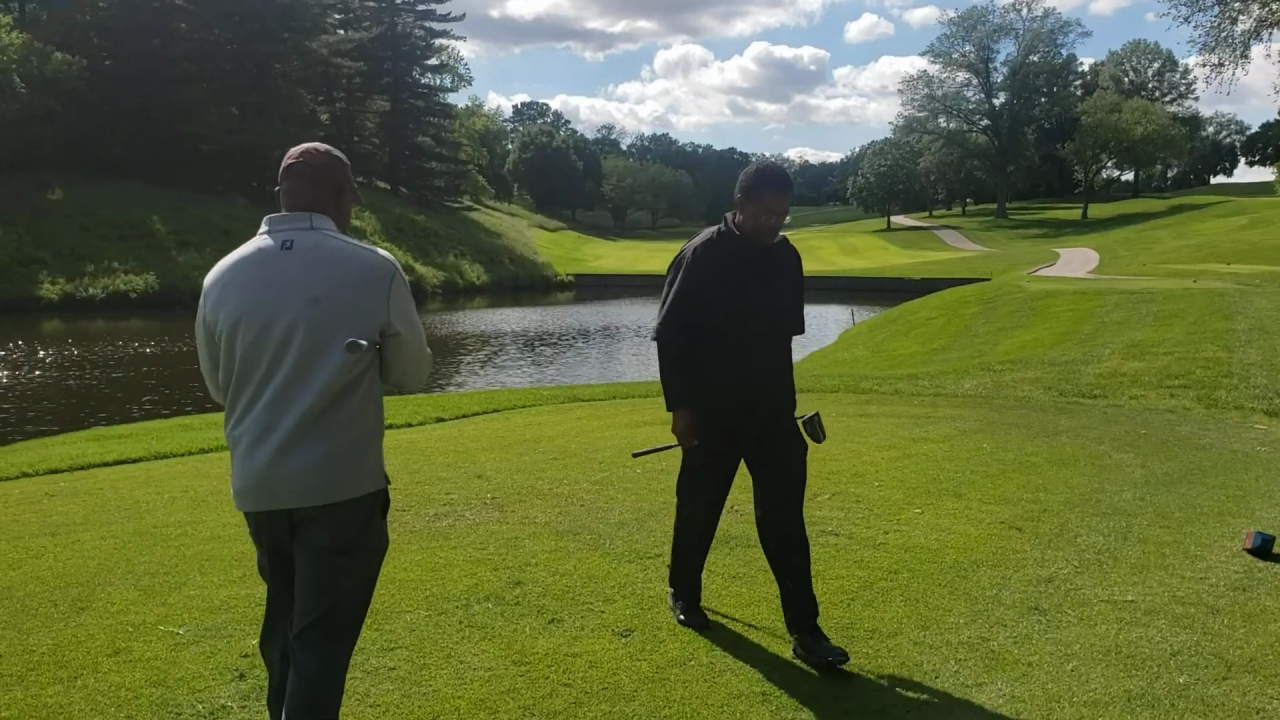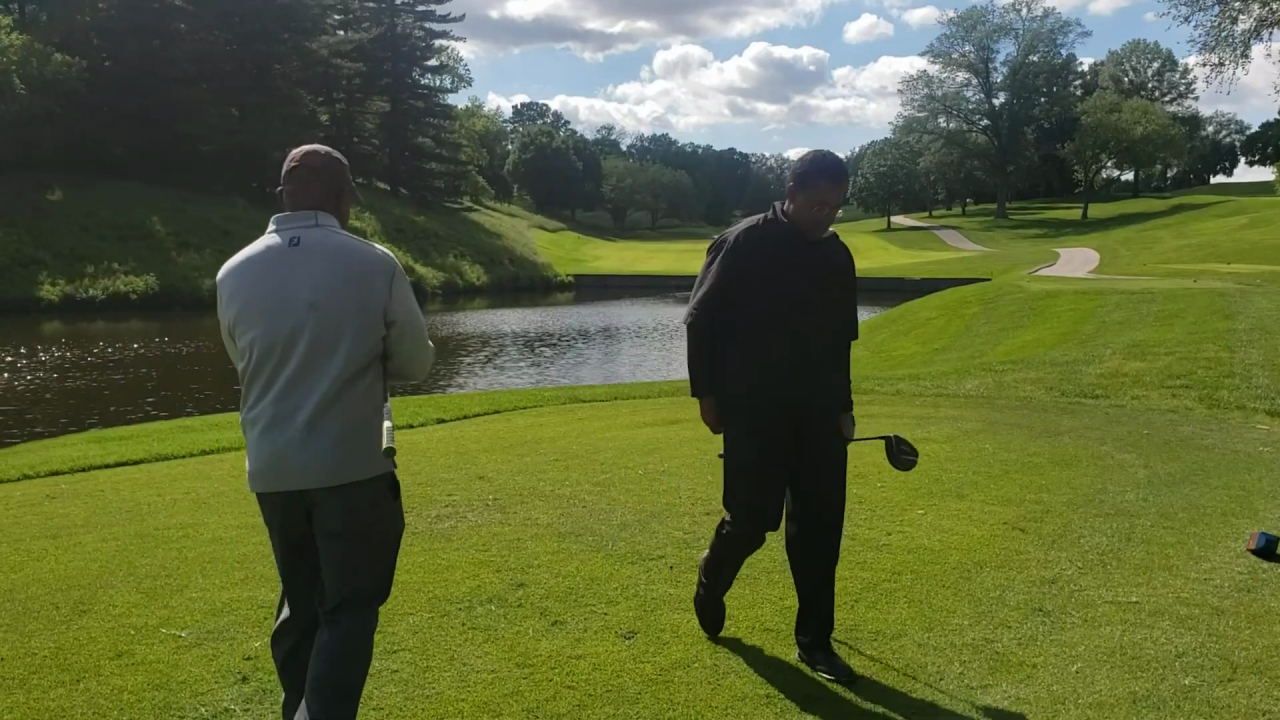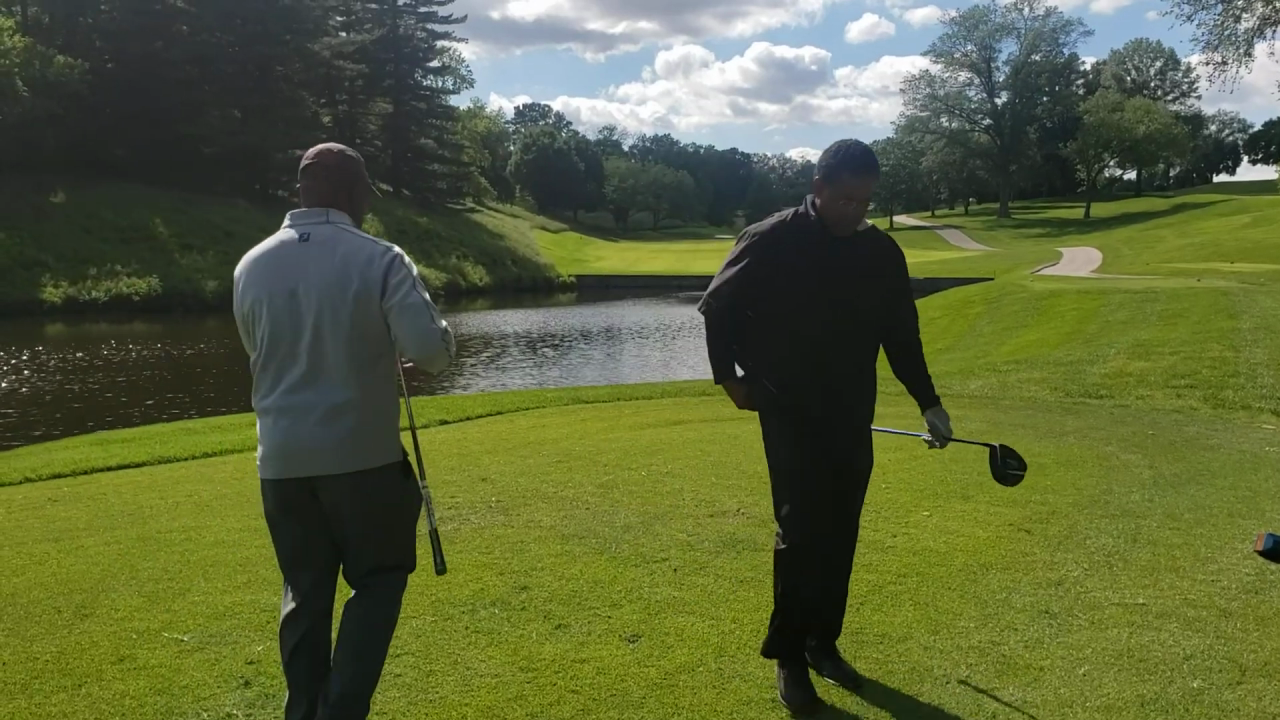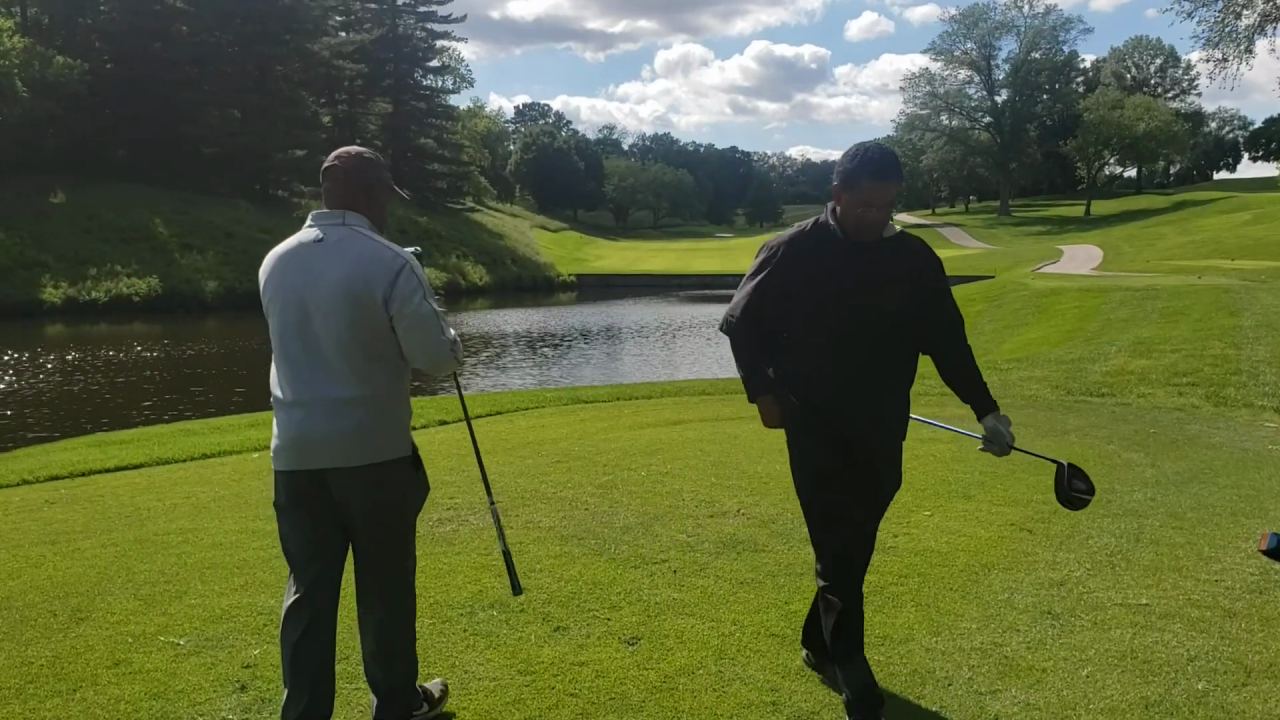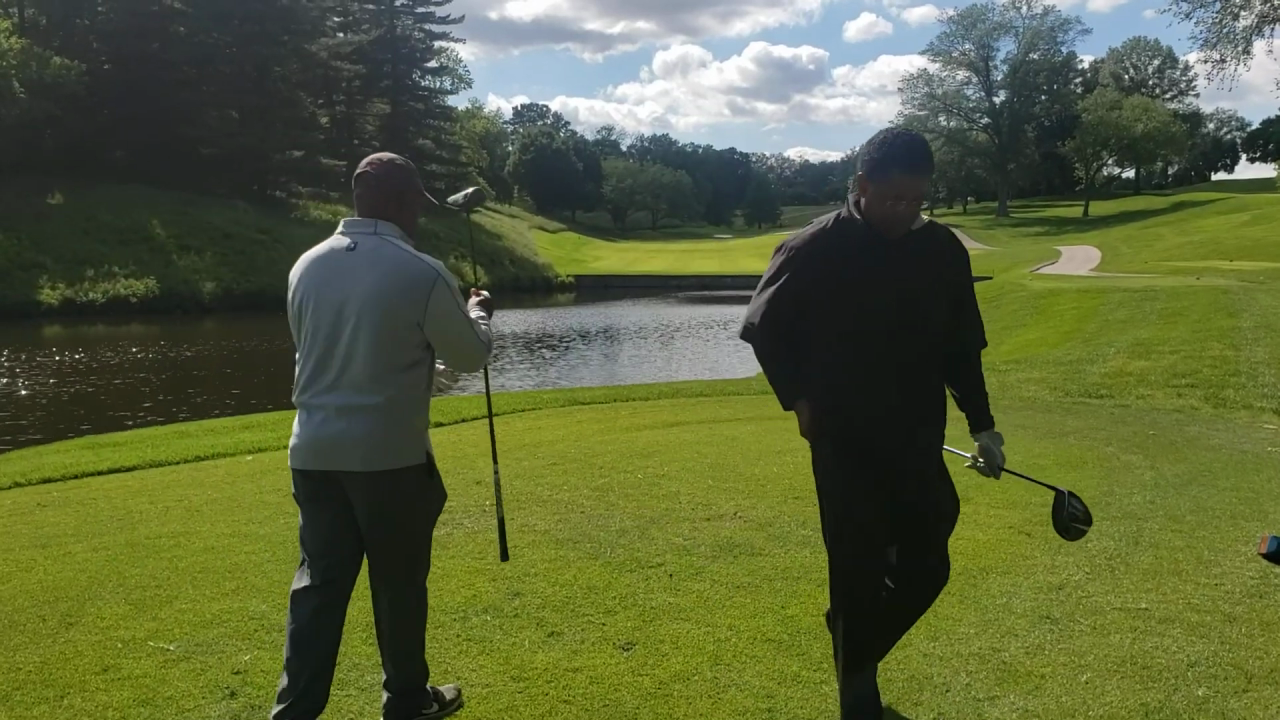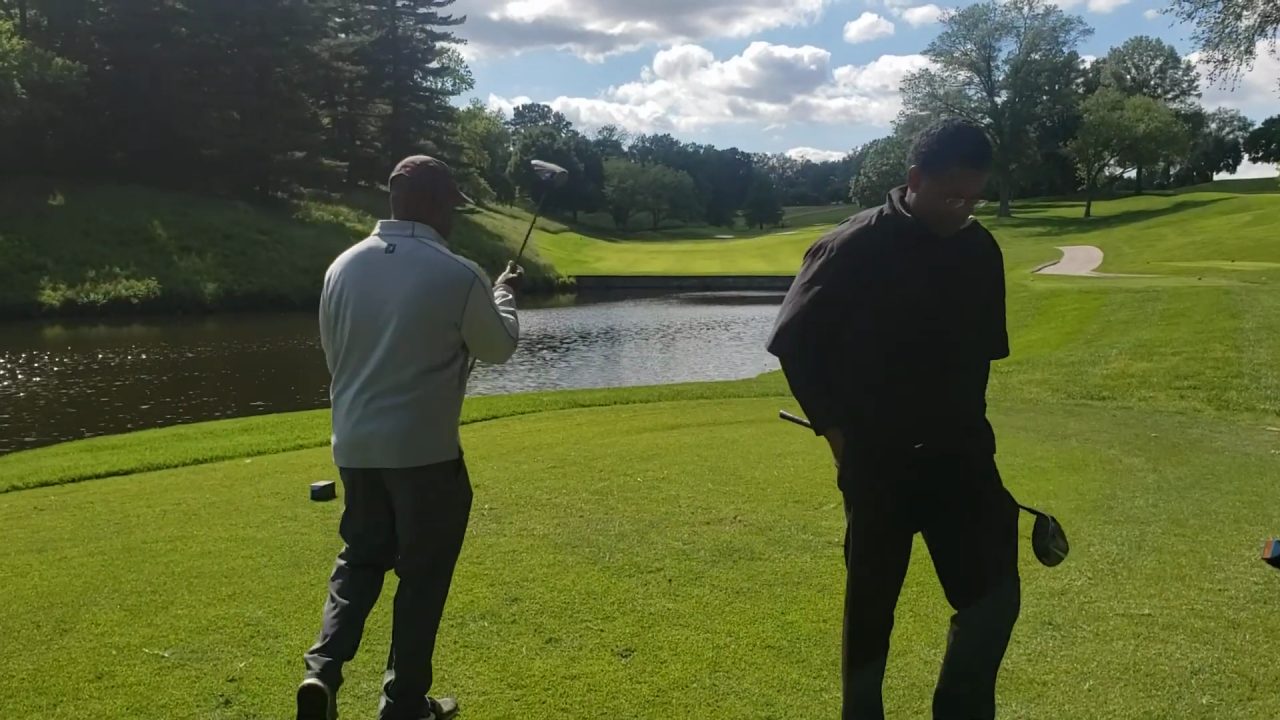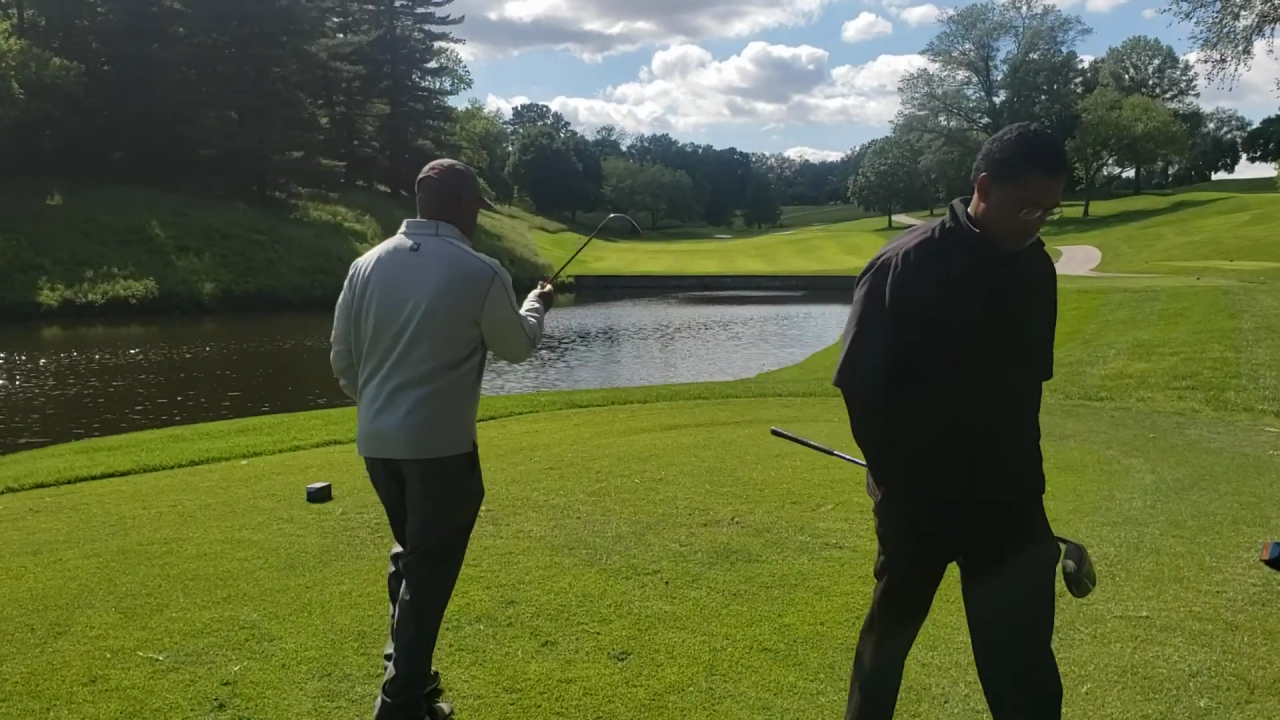
dt=0.2s
person 1, frame 1
left shoulder: (223, 275)
right shoulder: (374, 270)
left elbow: (219, 385)
right elbow: (411, 373)
left hip: (258, 483)
right hip: (343, 484)
left knee: (283, 617)
right knee: (322, 636)
person 1, frame 2
left shoulder: (235, 273)
right shoulder: (375, 265)
right elbow: (415, 363)
left hip: (273, 469)
right hip: (352, 469)
left knee: (300, 604)
right knee: (348, 614)
person 1, frame 3
left shoulder: (252, 266)
right shoulder: (380, 260)
right elbow: (431, 351)
right wrist: (413, 337)
left hip: (283, 459)
right hip: (363, 456)
left knee: (305, 597)
right knee: (377, 582)
person 1, frame 4
left shoulder: (277, 262)
right shoulder: (390, 264)
right elbow: (437, 358)
right wrist: (446, 337)
left hip: (296, 453)
right hip: (374, 451)
left knee: (310, 591)
right knee: (387, 581)
person 1, frame 5
left shoulder: (307, 266)
right shoulder: (422, 274)
right elbow: (470, 355)
right wrist: (479, 313)
left hip: (315, 452)
right hip: (390, 455)
left knee: (319, 582)
right knee: (399, 582)
person 1, frame 6
left shoulder: (342, 267)
right shoulder: (458, 276)
left elbow: (336, 357)
right elbow: (499, 347)
right wrist: (504, 294)
left hip: (354, 447)
right hip: (424, 452)
left knee: (360, 561)
right knee: (421, 577)
left ankle: (323, 667)
person 1, frame 7
left shoulder: (367, 265)
right shoulder: (478, 272)
left elbow: (342, 358)
right elbow: (518, 347)
right wrist: (535, 305)
left hip: (377, 441)
right hip: (441, 445)
left knee: (408, 554)
right knee: (429, 570)
left ankle: (409, 668)
person 2, frame 1
left shoulder: (786, 257)
right shoulder: (701, 256)
right elbow: (671, 336)
right wrist: (680, 405)
left hip: (773, 409)
right hip: (714, 411)
left knee: (786, 516)
right knee: (699, 508)
left ankle: (805, 631)
right ankle: (683, 592)
person 2, frame 2
left shoulder: (837, 255)
right shoulder: (744, 245)
right elbow: (703, 323)
left wrist: (844, 406)
right wrist: (706, 393)
left hip: (817, 413)
right hip: (753, 411)
left knee: (820, 526)
right knee: (753, 519)
left ankle: (815, 641)
right ankle: (712, 579)
person 2, frame 3
left shoulder: (882, 252)
right shoulder: (772, 241)
left elbow: (902, 336)
right elbow: (717, 307)
left wrist: (929, 403)
right wrist: (727, 376)
left hip: (850, 416)
right hip: (787, 411)
left knee: (839, 535)
right knee: (804, 529)
left ankle: (821, 643)
right ankle: (790, 655)
person 2, frame 4
left shoulder: (914, 258)
right shoulder: (792, 253)
left elbow: (947, 340)
right elbow: (742, 323)
left wrist: (986, 410)
right wrist: (761, 393)
left hip: (881, 433)
right hip: (816, 433)
left knee: (852, 555)
right knee: (840, 562)
left ankle: (821, 645)
person 2, frame 5
left shoulder: (943, 250)
right shoulder: (814, 250)
left elbow: (961, 345)
right elbow: (764, 328)
left wrist: (982, 425)
right wrist: (799, 400)
left hip: (918, 444)
right hip: (844, 445)
left knee: (926, 571)
right knee: (858, 578)
left ankle: (857, 650)
person 2, frame 6
left shoulder: (981, 251)
right shoulder: (852, 249)
right elbow: (794, 341)
left wrist: (972, 433)
right wrist: (831, 422)
left hip: (960, 455)
right hip: (876, 459)
left knee: (992, 592)
right knee: (872, 599)
person 2, frame 7
left shoulder: (1036, 269)
right shoulder: (908, 265)
right elbow: (861, 380)
right wrist: (889, 474)
left hip: (1009, 494)
right hip: (918, 493)
left knee: (1023, 654)
right knee: (894, 622)
